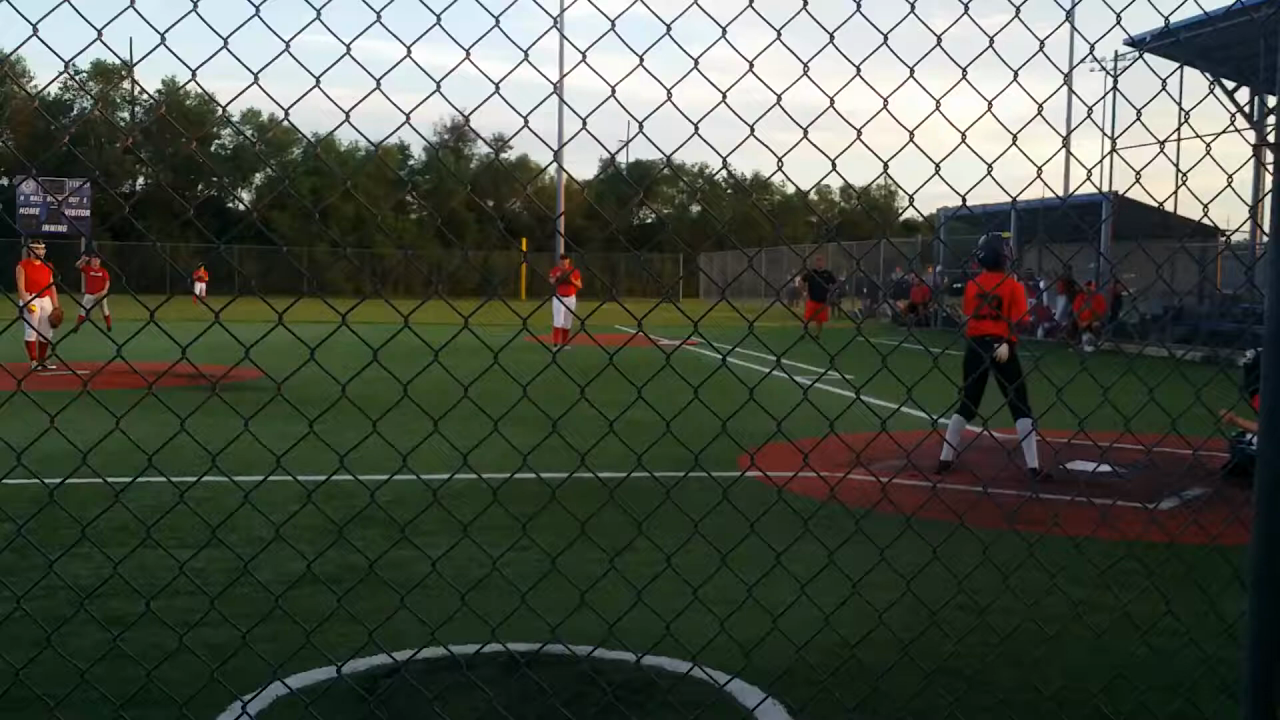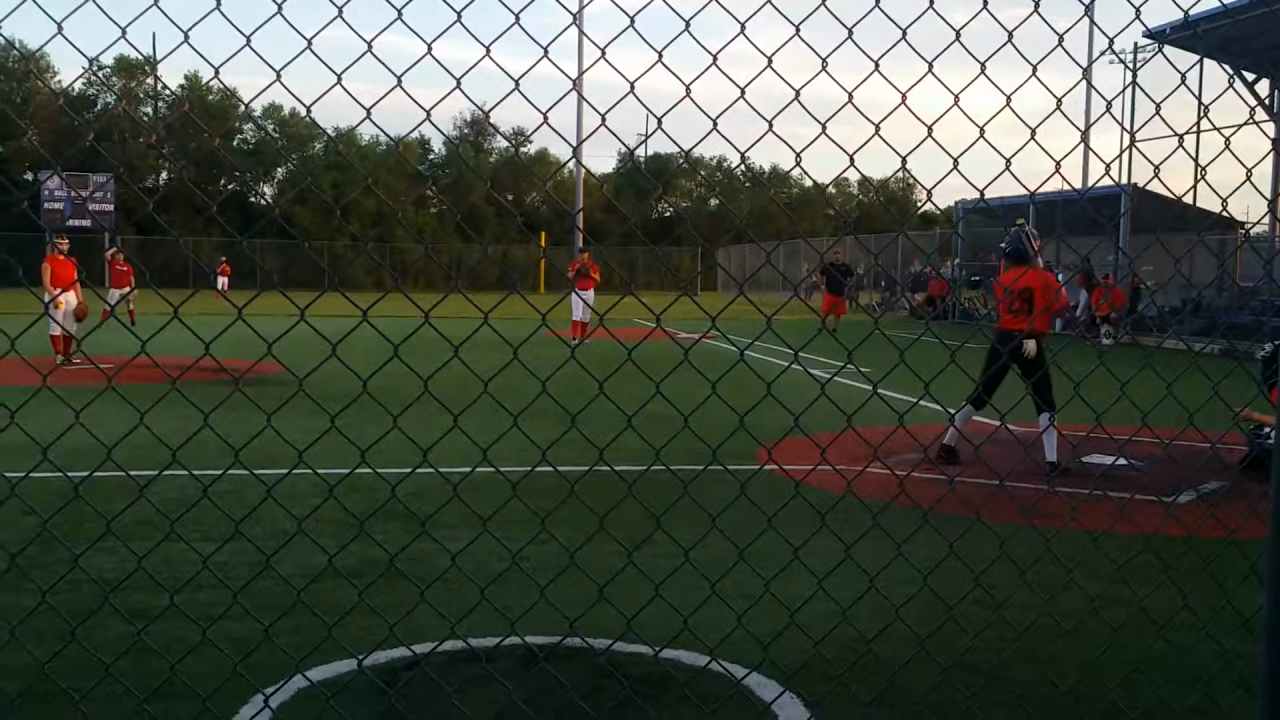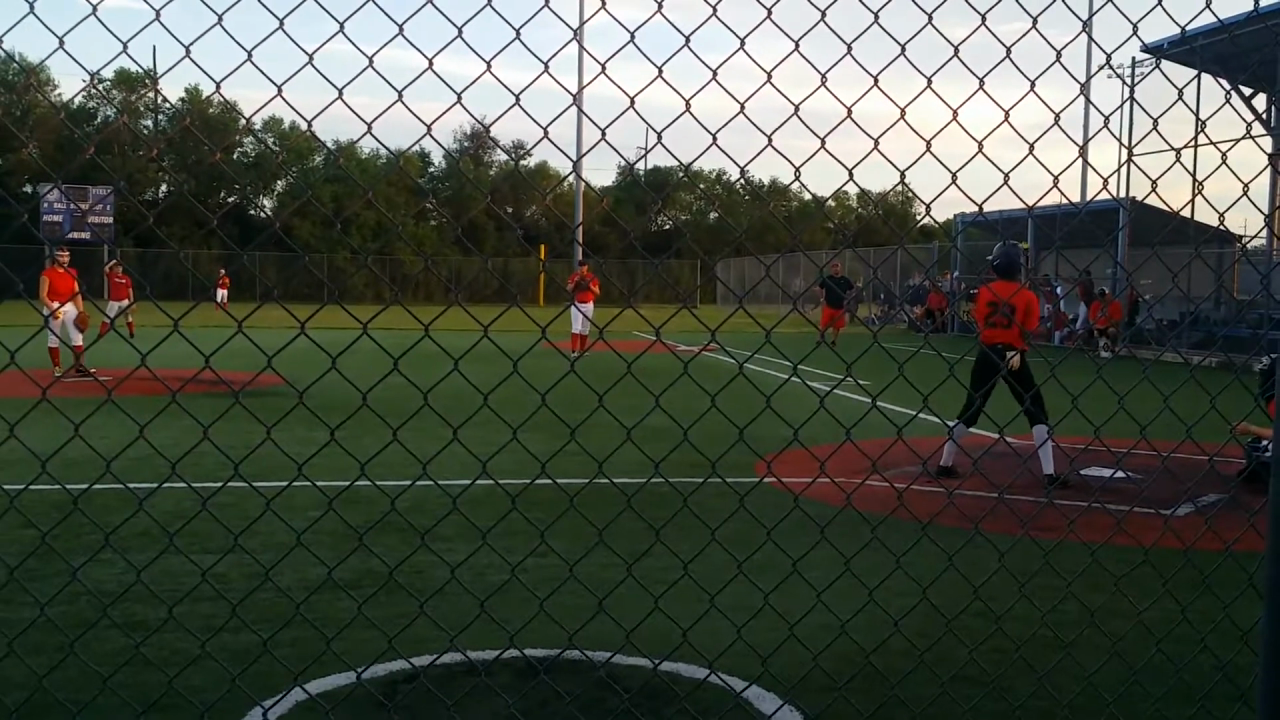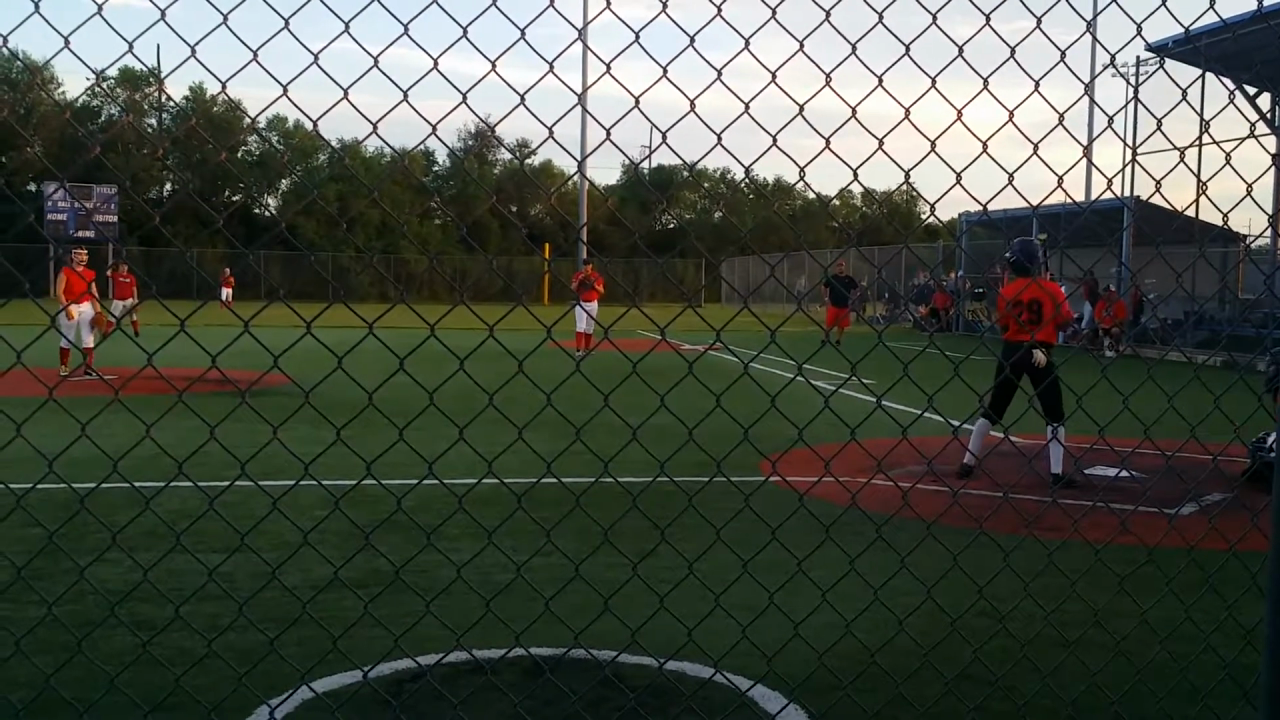
dt=0.5s
person 1, frame 1
left shoulder: (972, 286)
right shoulder: (1013, 286)
right elbow: (1019, 322)
left hip: (975, 347)
right hip: (1002, 348)
left knee: (967, 404)
right knee: (1021, 407)
left ankle: (946, 459)
right ankle: (1033, 468)
person 1, frame 2
left shoulder: (1002, 280)
right shoulder: (1044, 278)
right elbow: (1059, 308)
left hip: (1003, 340)
right hip: (1030, 343)
left knee: (980, 395)
right knee: (1045, 402)
left ankle: (947, 445)
right ankle: (1052, 462)
person 1, frame 3
left shoulder: (983, 292)
right shoulder: (1027, 296)
right elbow: (1030, 333)
left hip: (987, 355)
right hip: (1013, 357)
left knee: (969, 411)
right knee: (1038, 414)
left ankle: (945, 465)
right ankle: (1049, 474)
person 1, frame 4
left shoulder: (1005, 292)
right shoulder: (1051, 289)
left elbow: (1004, 327)
right elbow: (1064, 323)
left hip: (1011, 352)
right hip: (1040, 353)
left knee: (992, 410)
right knee: (1054, 415)
left ankle: (968, 464)
right ankle: (1057, 474)
